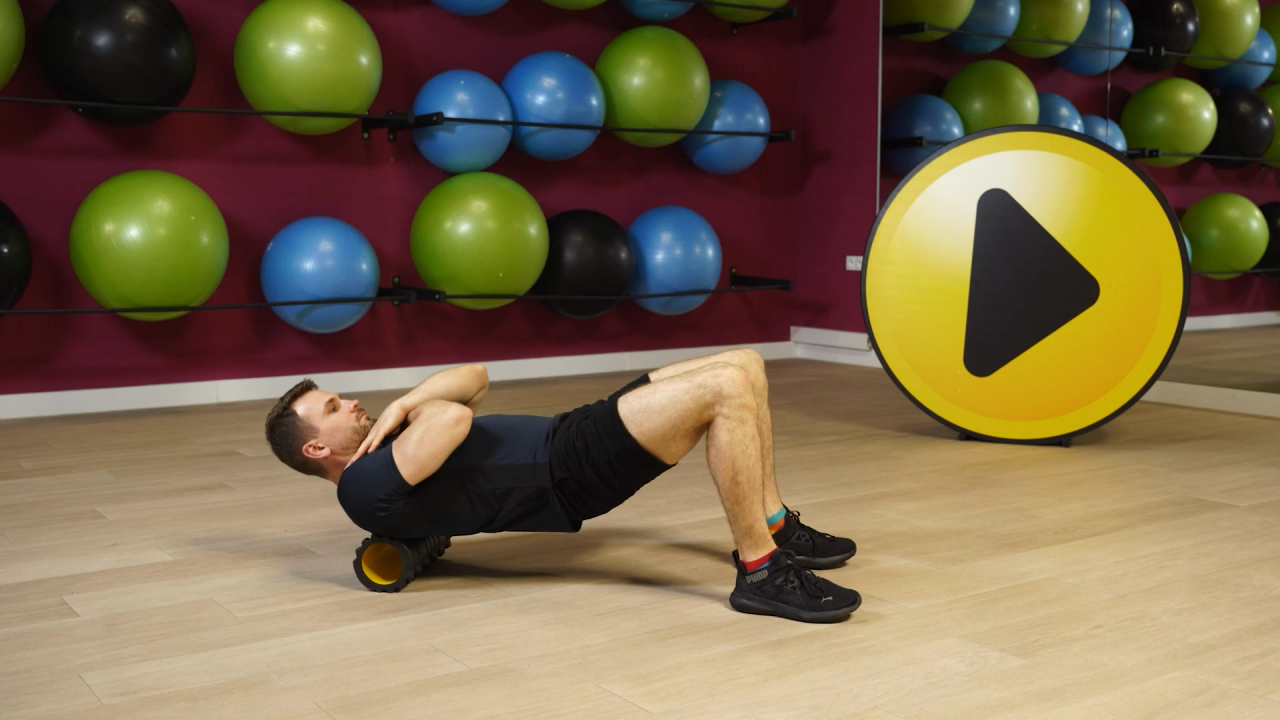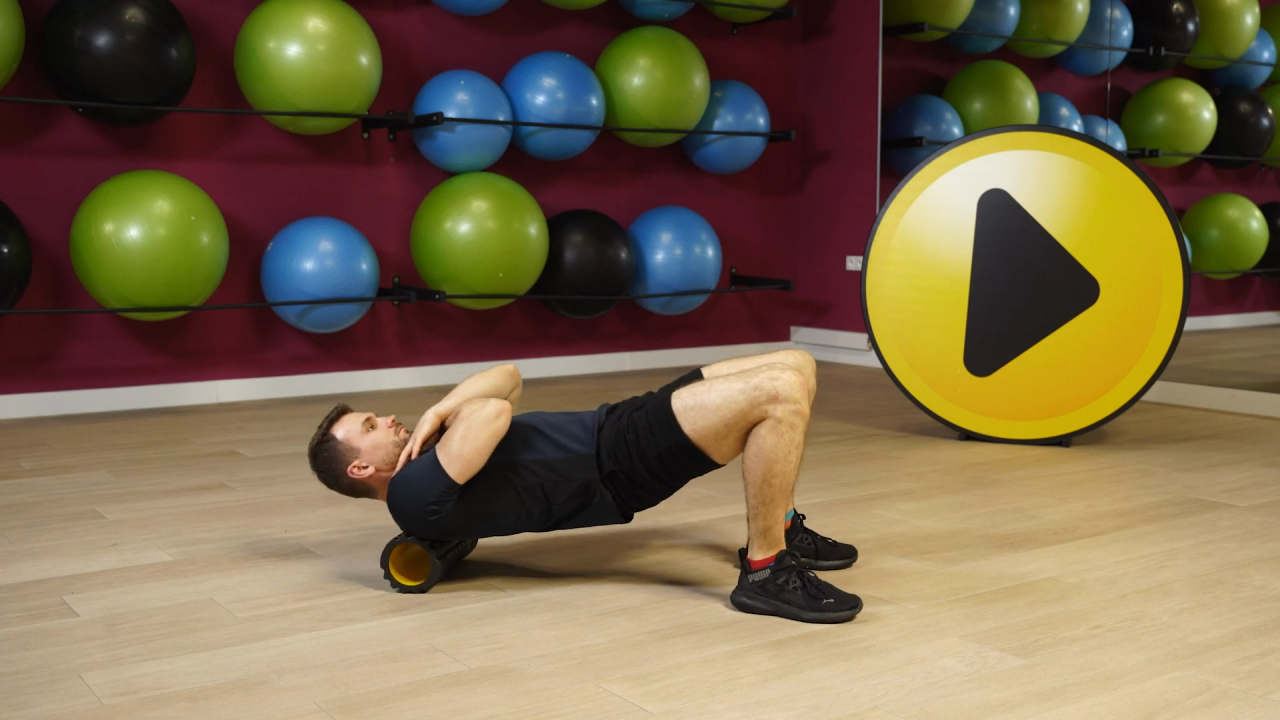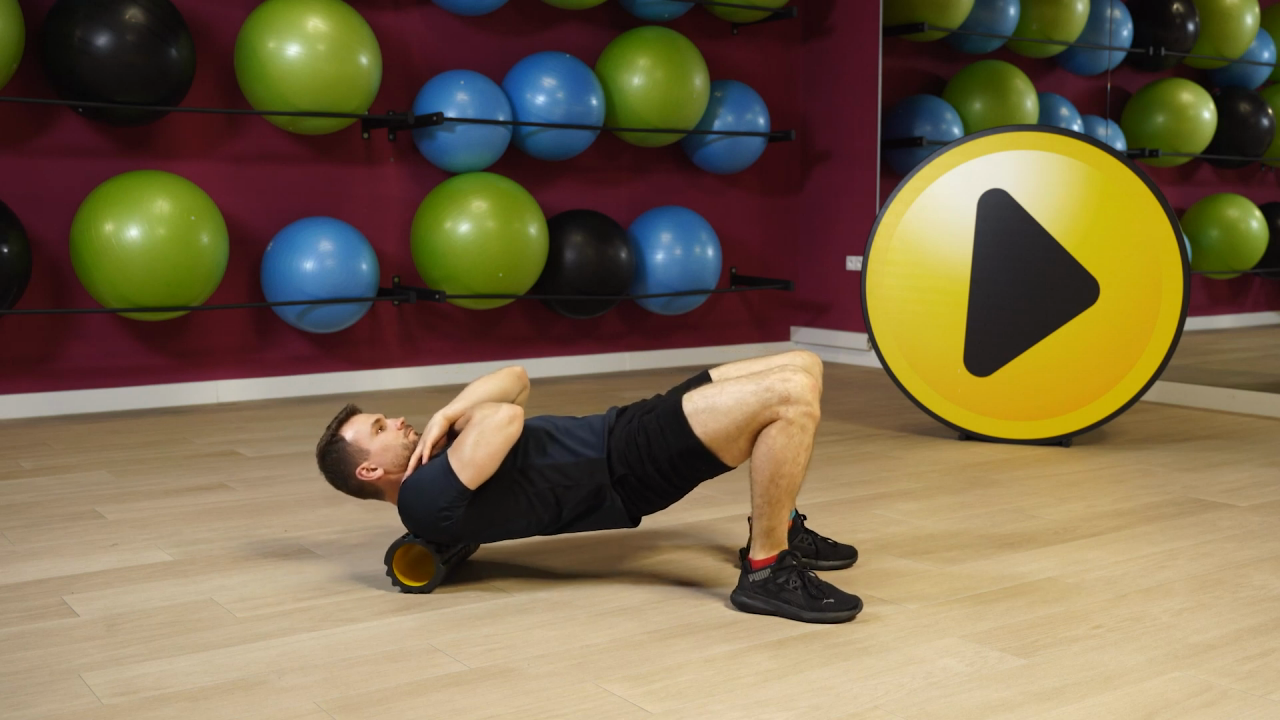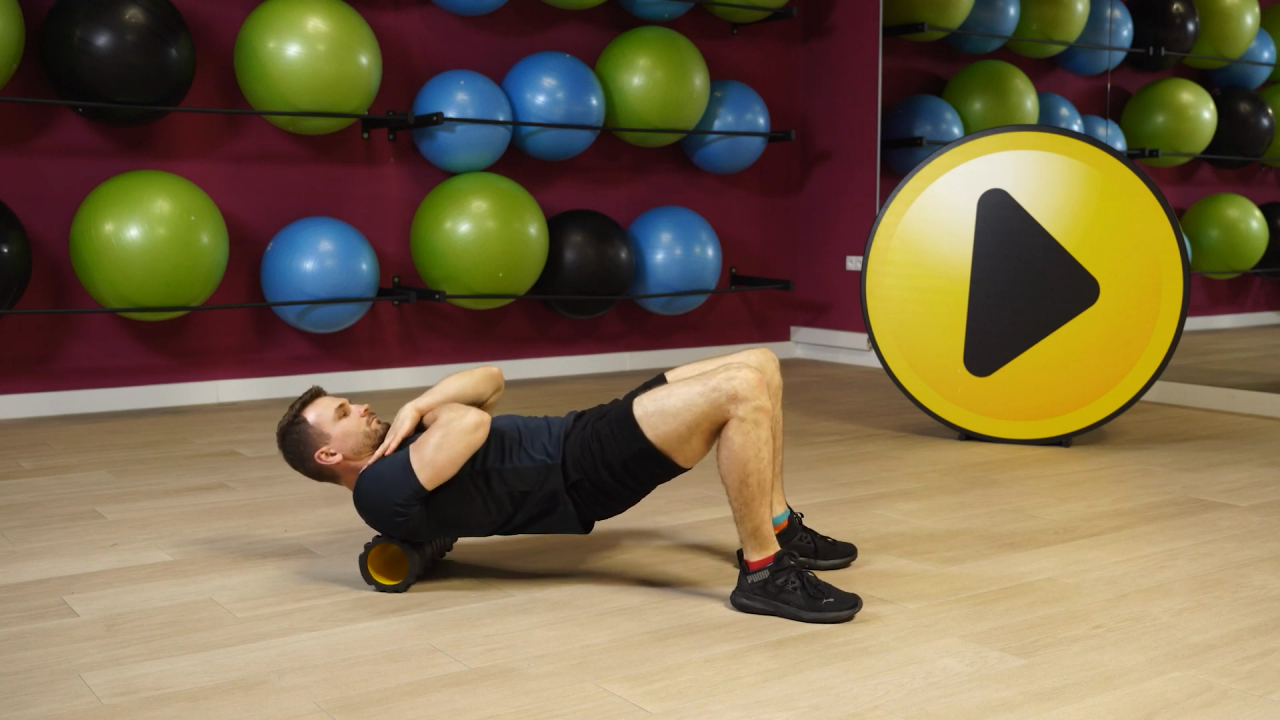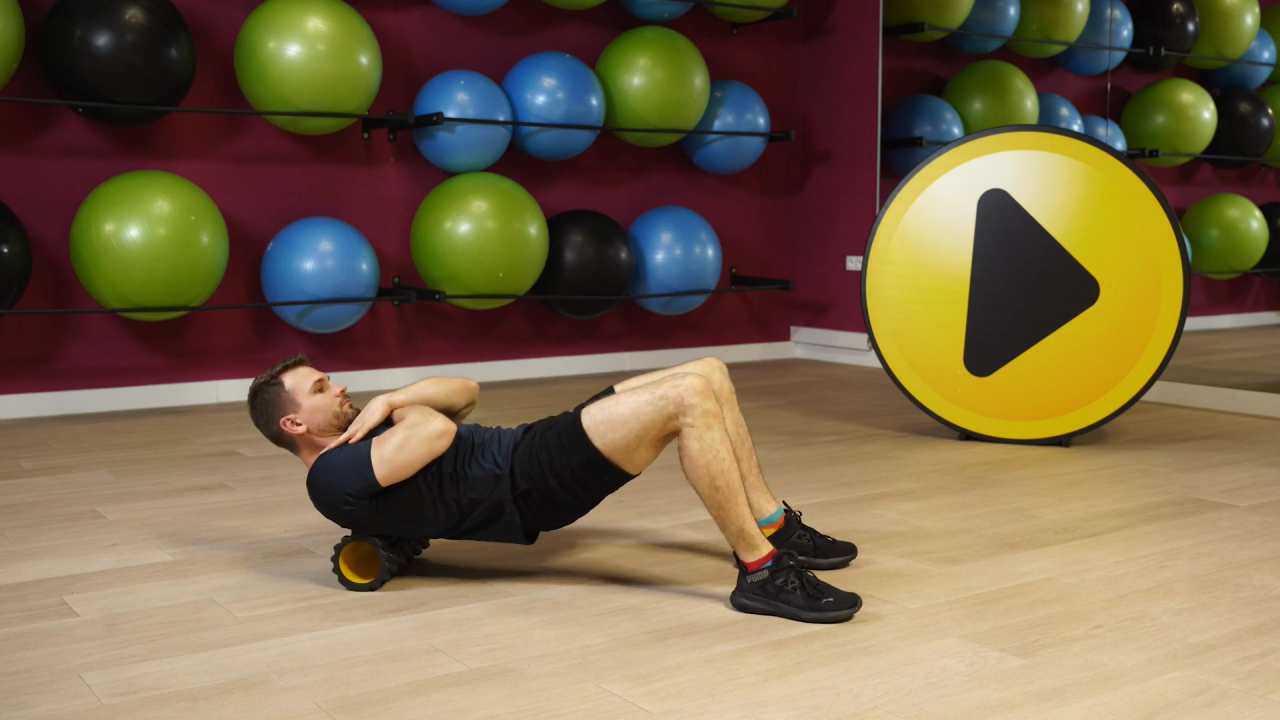
dt=1s
person 1, frame 1
left shoulder: (392, 444)
right shoulder: (366, 488)
left elbow: (475, 376)
right elbow: (453, 420)
left wrist: (402, 404)
right wrist: (412, 407)
left hip: (568, 439)
right hip: (568, 474)
left knee: (743, 366)
right knee: (726, 389)
left ankle: (776, 526)
right ankle: (762, 571)
person 1, frame 2
left shoulder: (431, 453)
right shoulder: (416, 494)
left elbow: (507, 376)
right elbow: (494, 412)
left wrist: (438, 412)
right wrist: (447, 414)
left hip: (617, 428)
right hip: (616, 466)
left knee: (794, 366)
right knee: (780, 393)
left ankle: (781, 530)
right ankle: (766, 571)
person 1, frame 3
left shoulder: (439, 457)
right shoulder: (428, 498)
left elbow: (515, 378)
right elbow: (506, 418)
left wrist: (448, 414)
right wrist: (455, 416)
left hip: (626, 431)
right hip: (626, 469)
left knee: (801, 367)
right knee: (791, 397)
left ankle: (782, 529)
right ankle: (766, 571)
person 1, frame 4
left shoulder: (404, 450)
right shoulder: (383, 492)
left elbow: (490, 378)
right elbow: (470, 425)
left wrist: (418, 406)
right wrist: (426, 409)
left hip: (581, 437)
right hip: (580, 474)
left knee: (759, 365)
right knee: (741, 392)
left ankle: (778, 529)
right ankle: (763, 572)
person 1, frame 5
left shoulder: (368, 438)
right shoulder: (335, 479)
left elbow: (466, 390)
right elbow: (438, 431)
left wrist: (389, 402)
right wrist: (397, 404)
left hip: (532, 451)
right hip: (530, 484)
left knee: (708, 374)
right knee: (688, 397)
left ankle: (774, 526)
right ankle: (761, 571)
